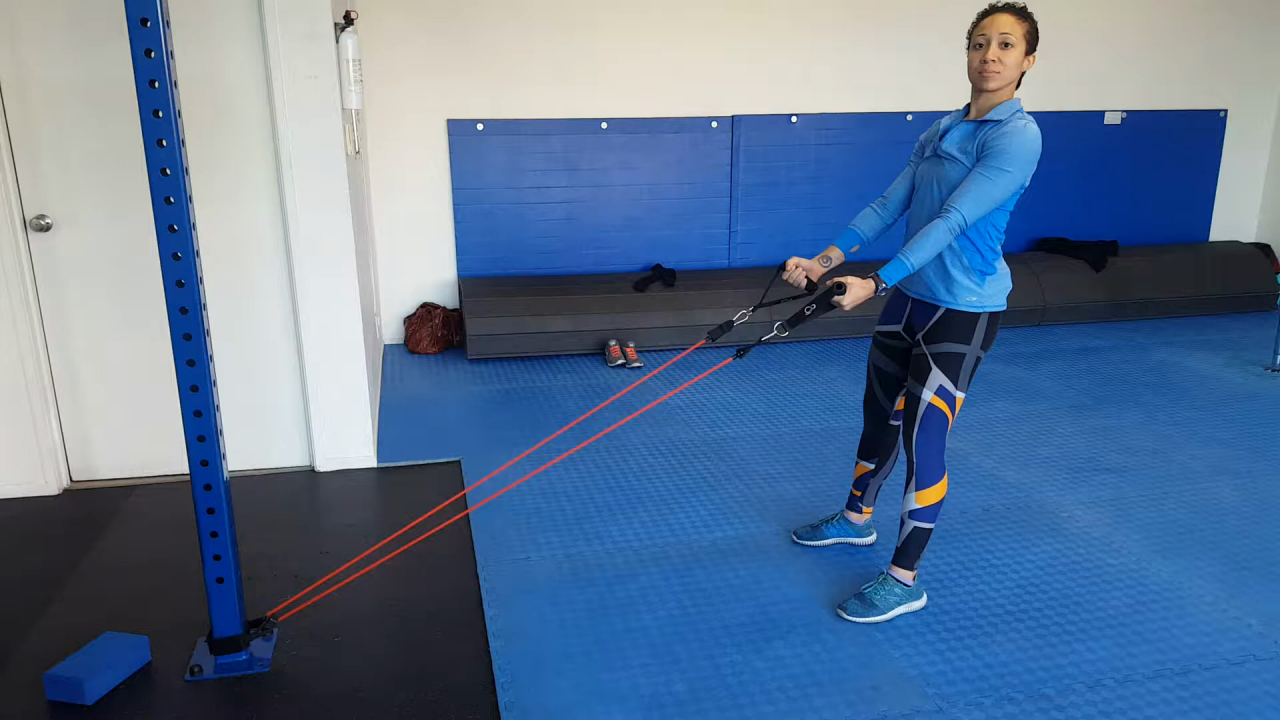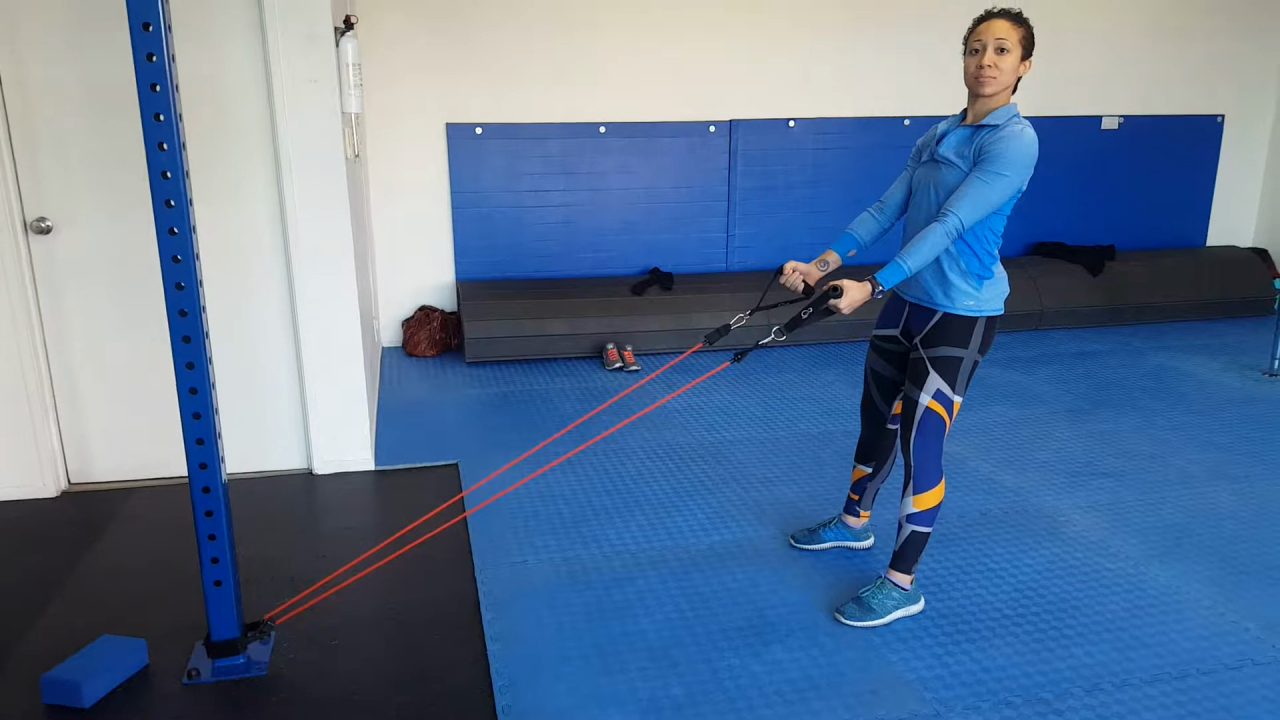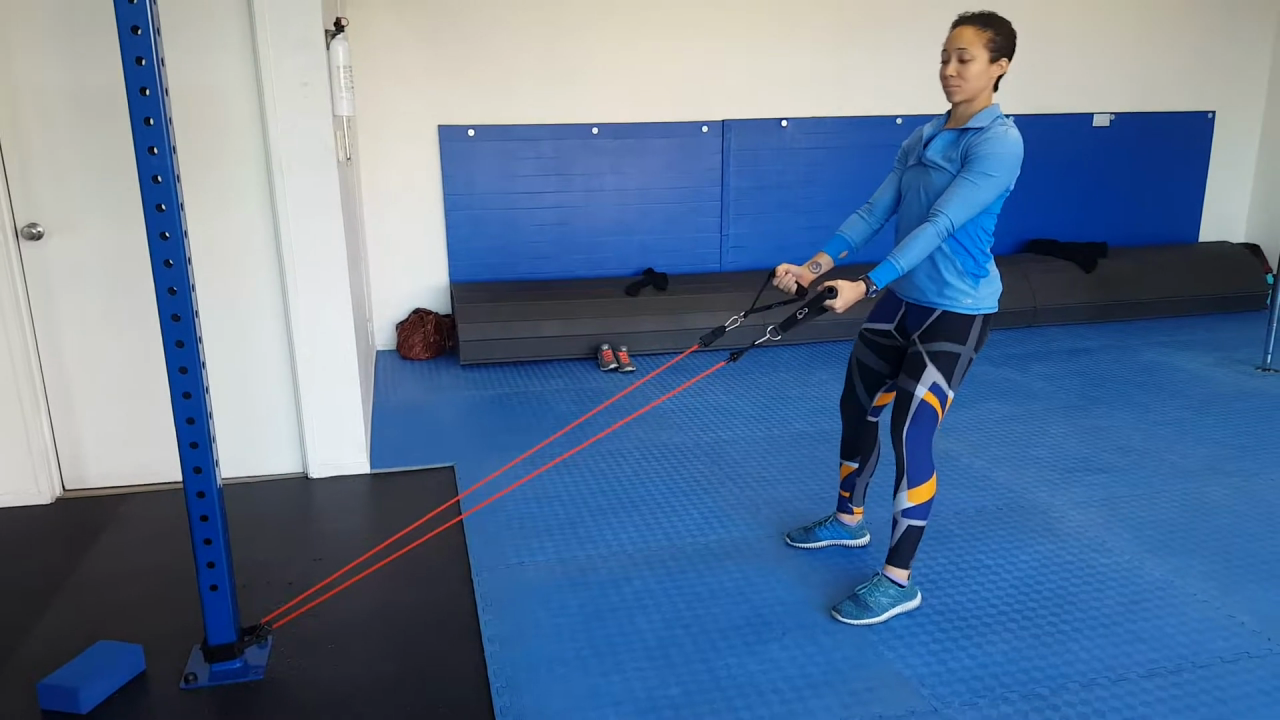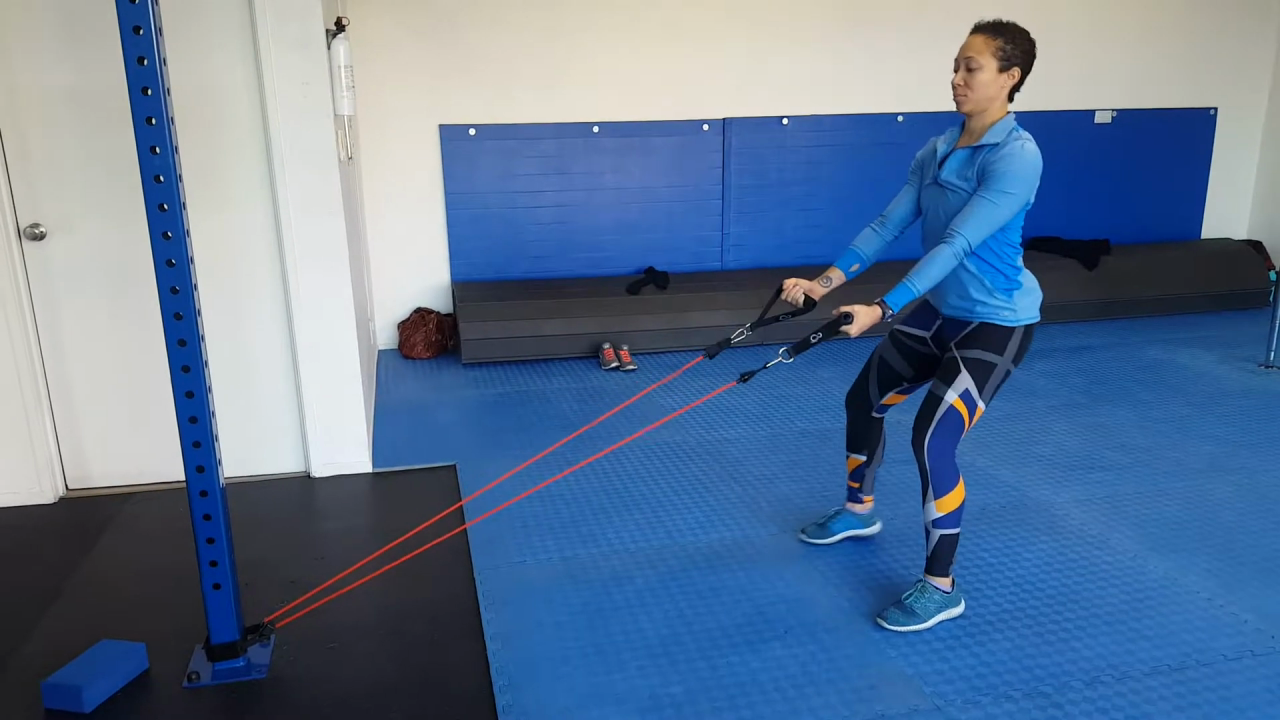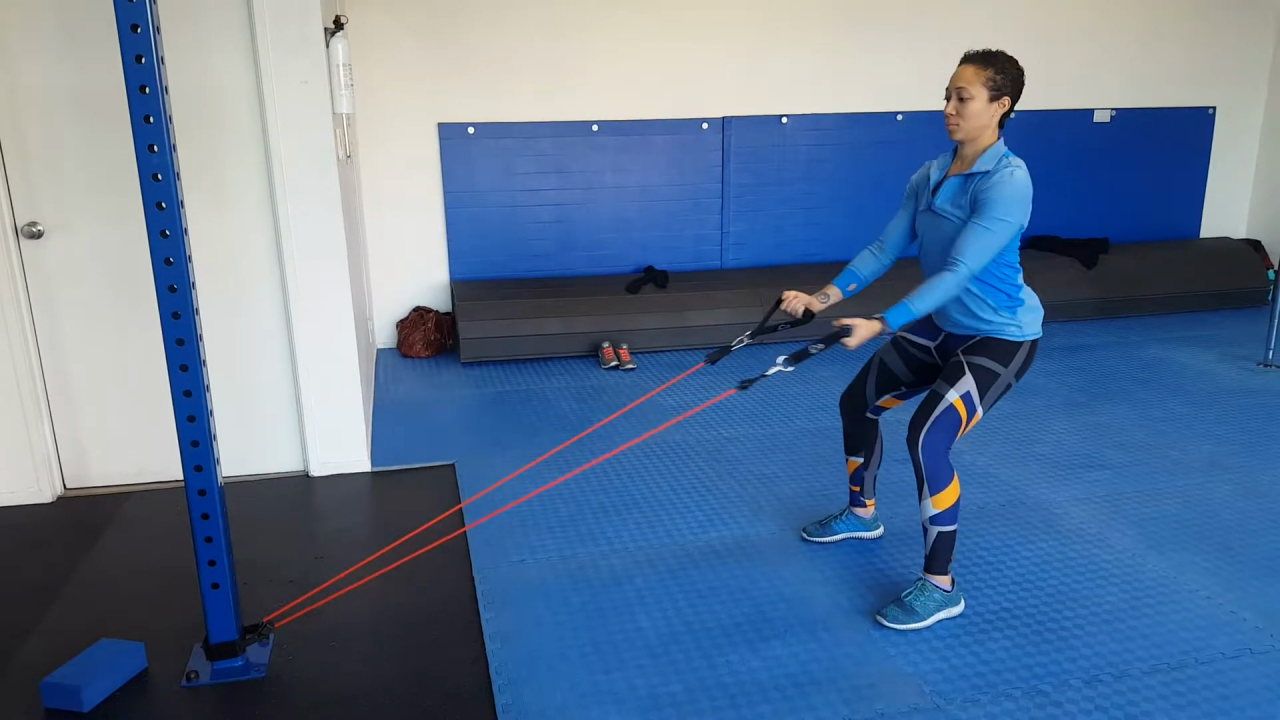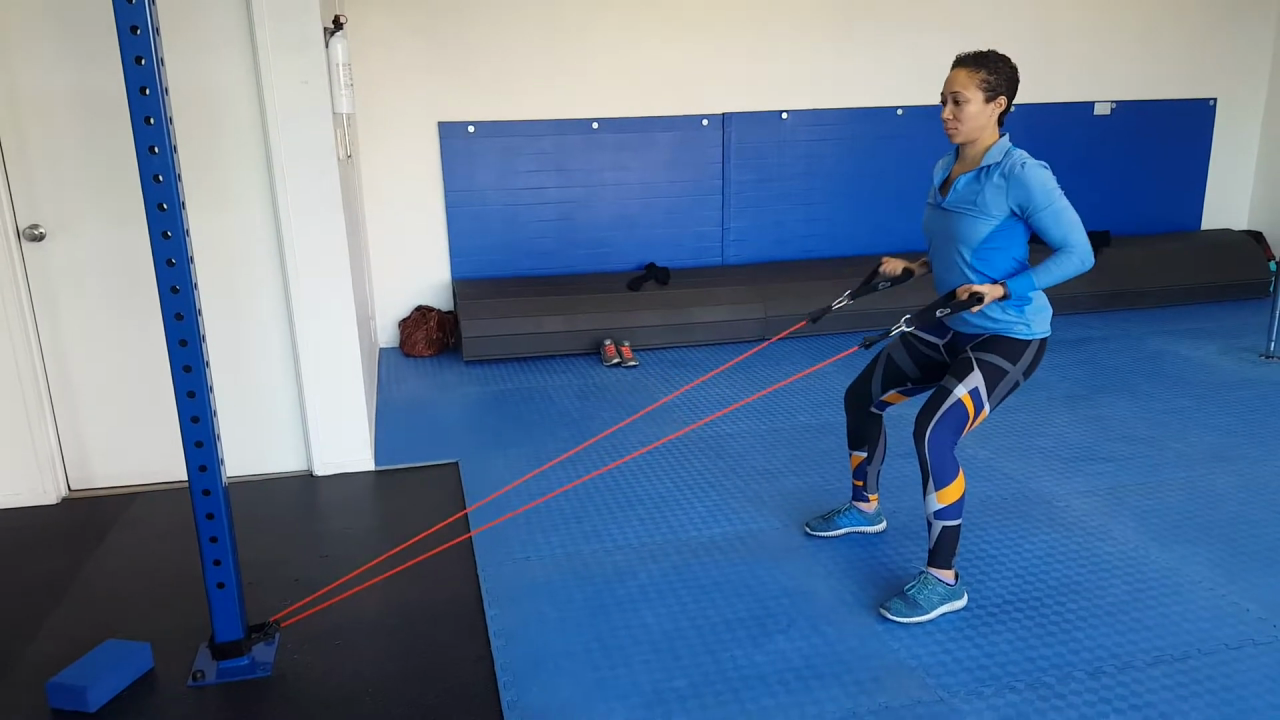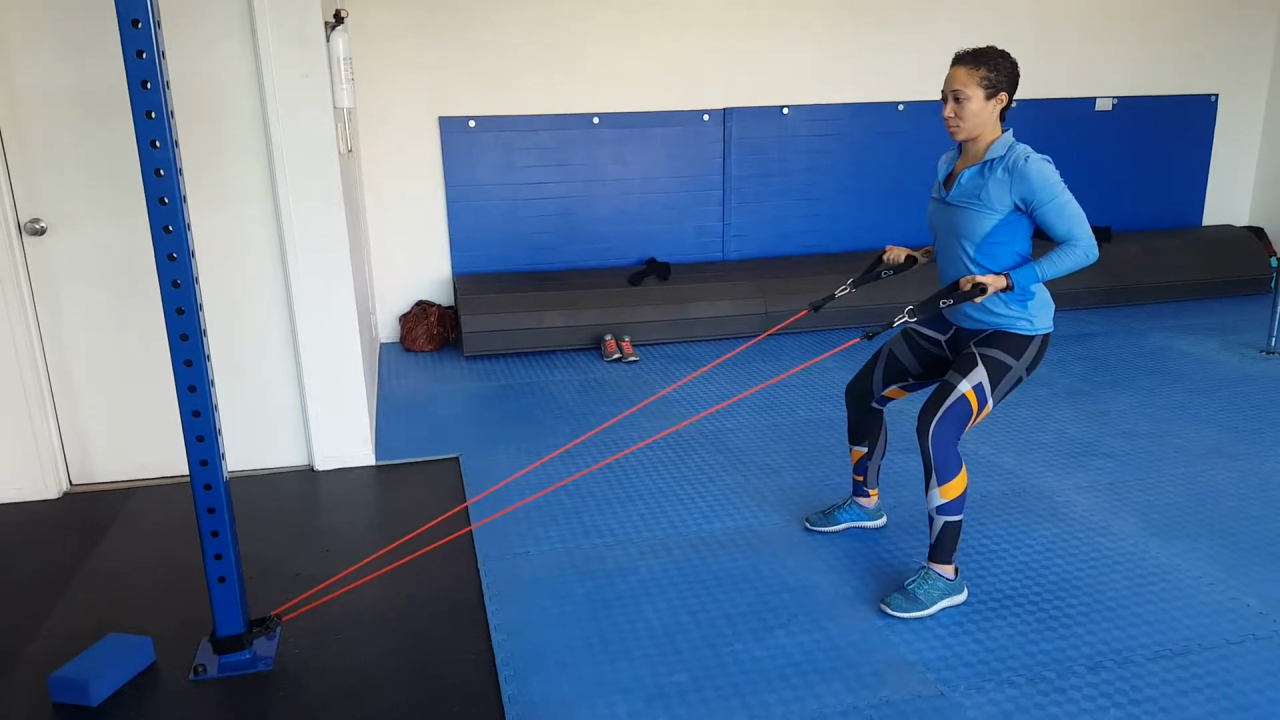
dt=0.5s
person 1, frame 1
left shoulder: (1017, 136)
right shoulder: (939, 130)
left elbow: (951, 222)
right elbow: (888, 205)
left wrist: (873, 284)
right wrist: (825, 260)
left hip: (963, 309)
right hip: (909, 296)
left knee: (922, 434)
right knee: (879, 412)
left ankle: (904, 580)
right ankle: (856, 519)
person 1, frame 2
left shoulder: (1014, 141)
right shoulder: (937, 136)
left elbow: (949, 225)
right elbow: (886, 210)
left wrist: (870, 286)
right wrist: (822, 263)
left hip: (960, 313)
right hip: (907, 301)
left knee: (920, 437)
right knee: (877, 416)
left ankle: (902, 583)
right ankle: (853, 522)
person 1, frame 3
left shoulder: (999, 143)
right shoulder: (921, 138)
left elbow: (939, 226)
right elbow: (874, 212)
left wrist: (863, 285)
right wrist: (815, 266)
left hip: (957, 310)
right hip: (901, 298)
left knee: (910, 432)
right knee: (857, 405)
left ankle: (897, 576)
right ankle: (848, 519)
person 1, frame 4
left shoulder: (1017, 157)
right shoulder: (936, 150)
left elbow: (957, 245)
right elbow: (889, 224)
left wrist: (881, 309)
right wrist: (825, 281)
left hip: (995, 322)
right hip: (939, 310)
left knee: (933, 437)
right knee: (864, 398)
left ankle: (941, 586)
right ankle: (859, 509)
person 1, frame 5
left shoulder: (1007, 182)
right shoulder: (929, 176)
left elbow: (958, 275)
right elbow: (885, 248)
left wrist: (878, 324)
right wrist: (823, 297)
left hip: (1000, 337)
right hip: (943, 328)
left knee: (927, 437)
right knee: (857, 401)
left ankle: (940, 585)
right ankle: (862, 512)
person 1, frame 6
left shoulder: (1023, 176)
right shoulder: (944, 172)
left elbow: (1078, 256)
left wrist: (1001, 290)
right wrist: (912, 267)
left hip: (1009, 335)
right hip: (953, 326)
left knee: (932, 430)
right knee: (861, 396)
left ankle: (943, 579)
right ankle: (864, 507)
person 1, frame 7
left shoulder: (1027, 170)
right shoulder: (948, 165)
left elbow: (1082, 247)
left wrist: (1005, 280)
right wrist: (918, 255)
left hip: (1011, 330)
right hip: (954, 320)
left knee: (935, 426)
right knee: (863, 391)
left ankle: (944, 575)
right ankle: (865, 502)
